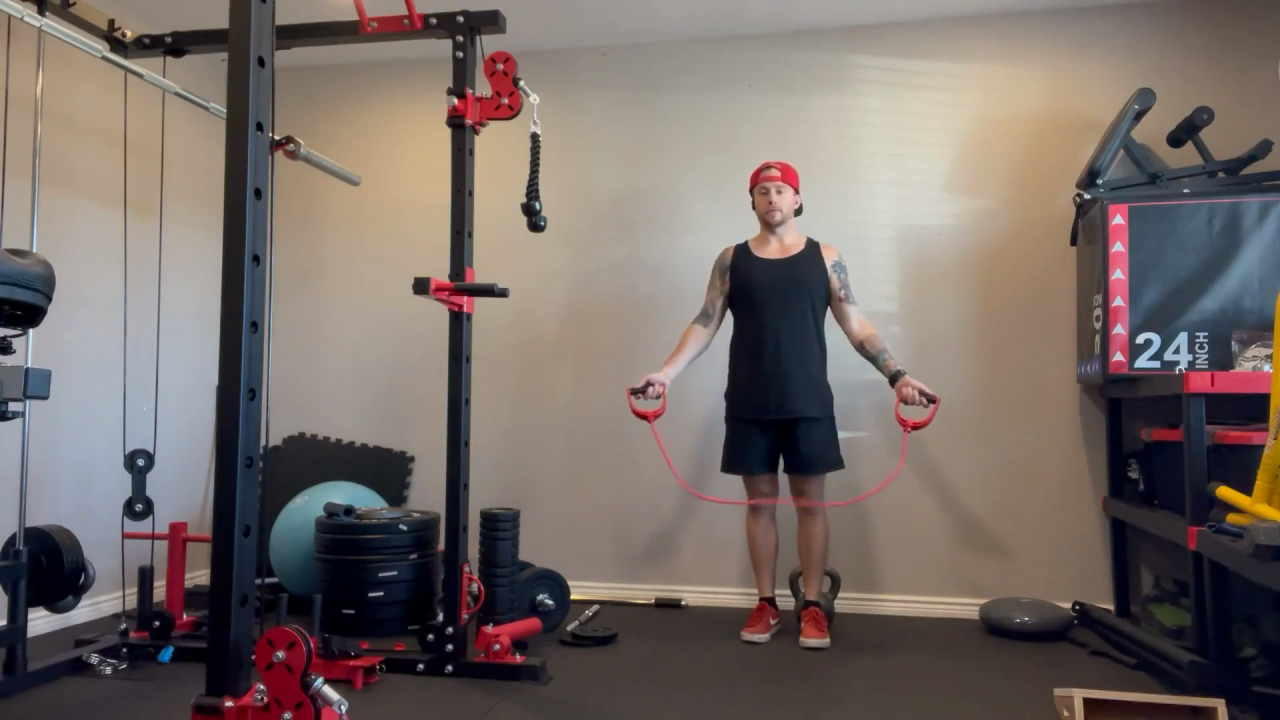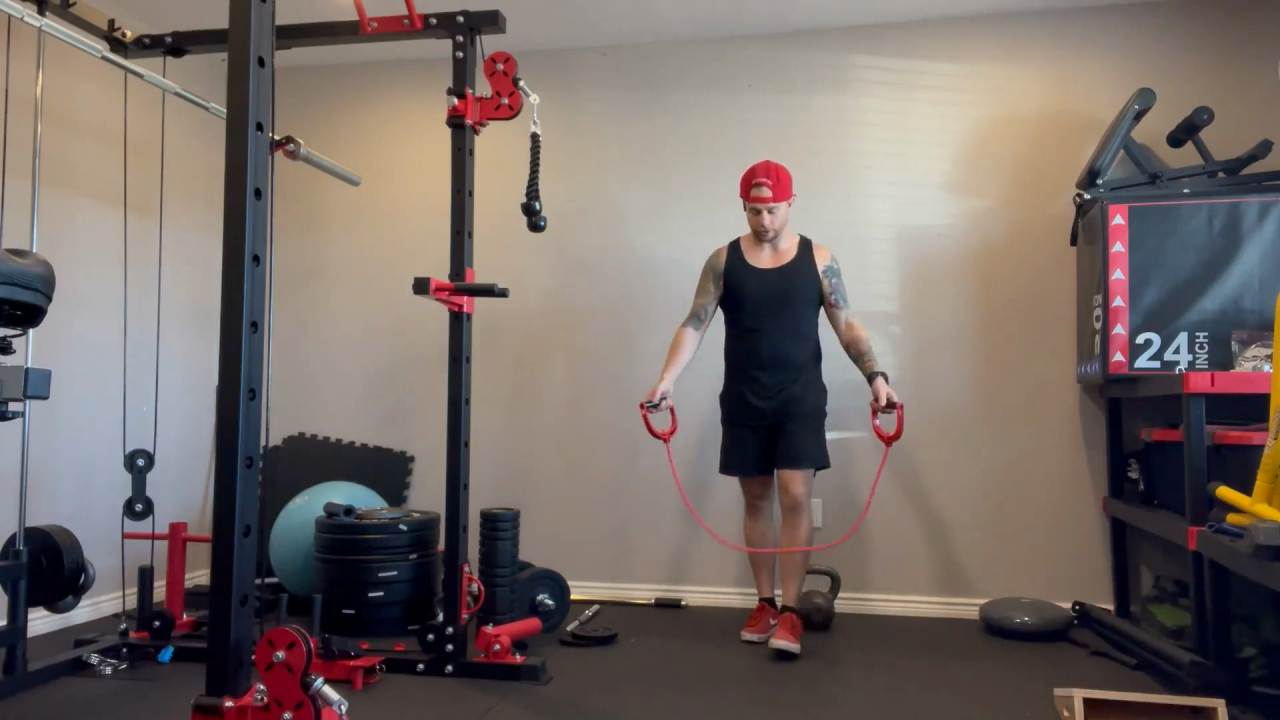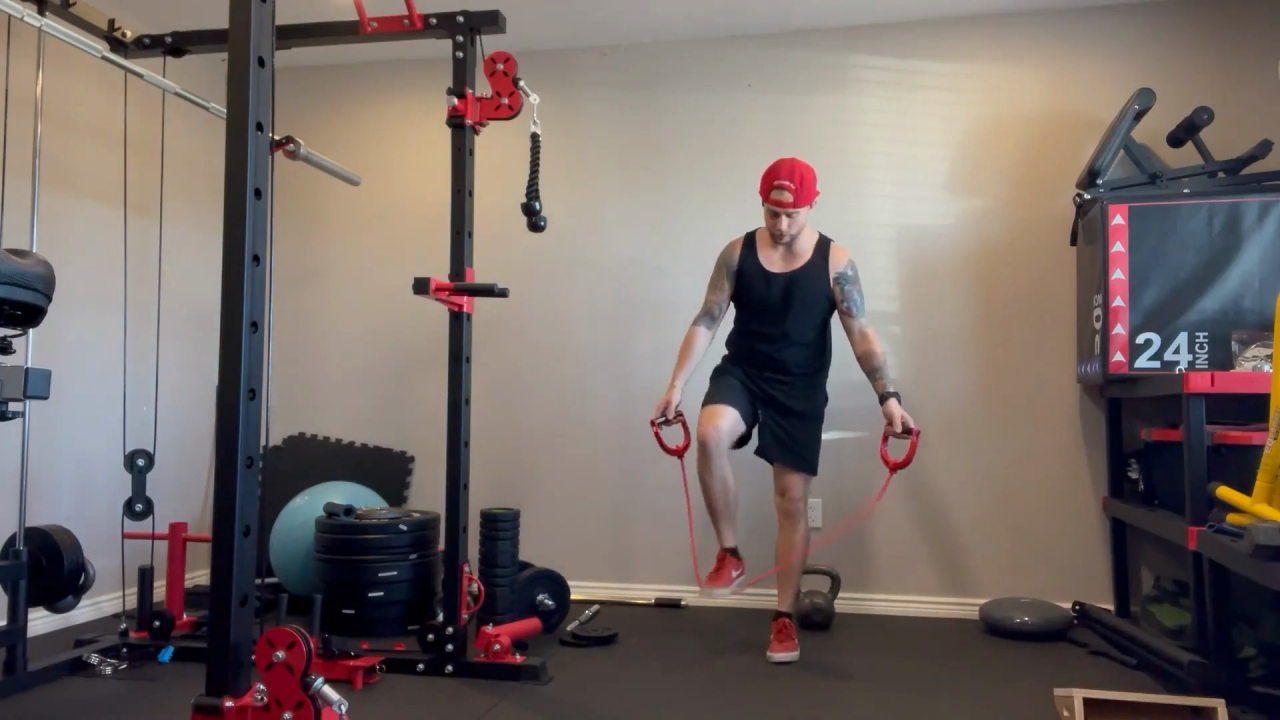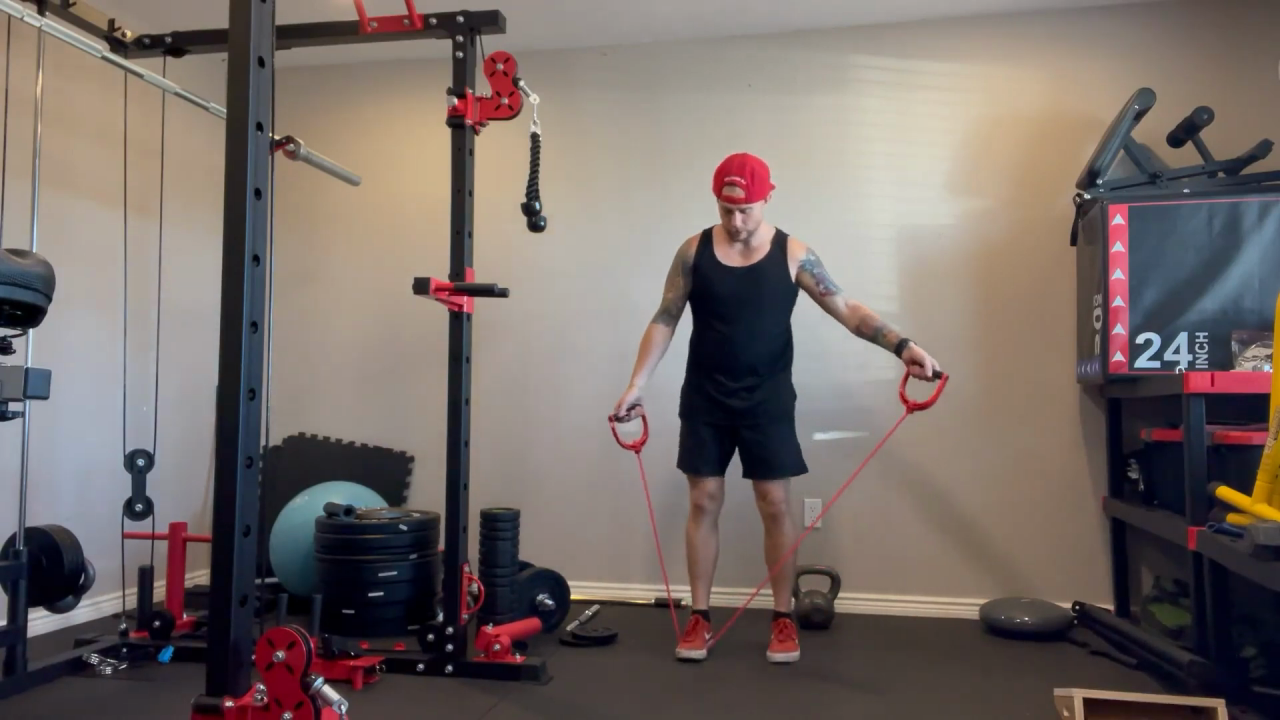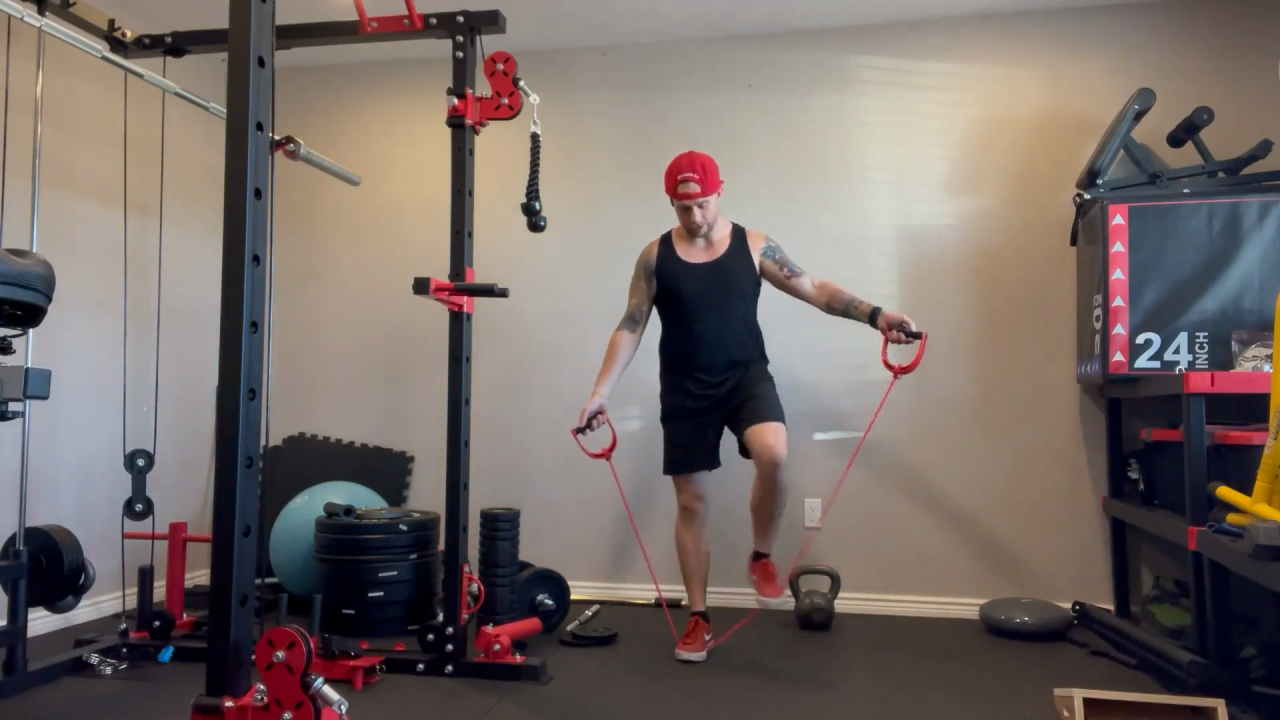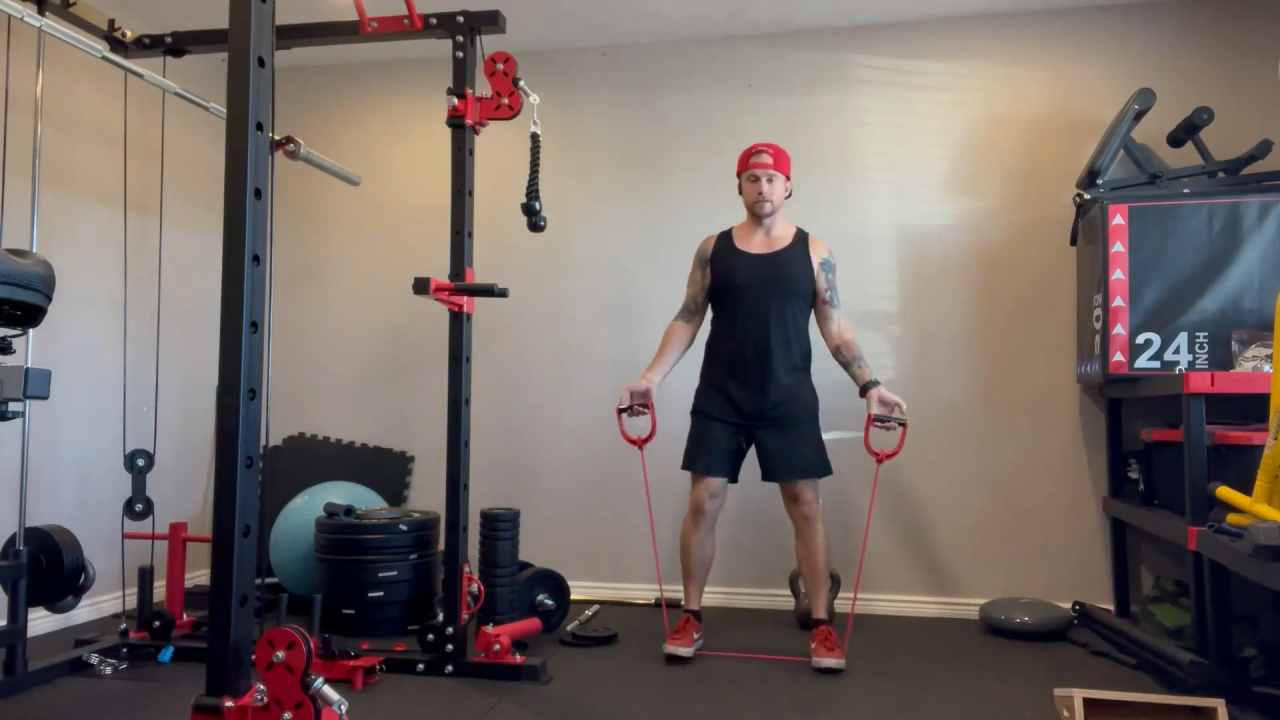
dt=0.7s
person 1, frame 1
left shoulder: (825, 257)
right shoulder: (731, 259)
left elbow: (856, 325)
right elbow: (705, 323)
left wrist: (897, 375)
right wrist: (666, 372)
left hip: (808, 402)
right hip: (749, 404)
left knee: (810, 501)
right knee: (760, 501)
left ankle: (812, 607)
right ankle: (766, 604)
person 1, frame 2
left shoulder: (819, 258)
right shoulder: (723, 260)
left elbow: (846, 325)
right elbow: (695, 325)
left wrist: (876, 377)
right wrist: (666, 378)
left hip: (801, 397)
right hip: (743, 400)
left knee: (794, 497)
right knee: (756, 501)
left ankle: (789, 612)
right ankle: (764, 603)
person 1, frame 3
left shoulder: (835, 261)
right shoulder: (737, 252)
left elbow: (861, 334)
right elbow: (706, 322)
left wrist: (888, 397)
right wrist: (676, 385)
left hip: (800, 390)
right hip: (742, 373)
left knee: (792, 500)
right knee: (709, 432)
left ankle: (784, 618)
right ankle: (728, 551)
person 1, frame 4
left shoulder: (794, 254)
right shoulder: (693, 251)
left elbow: (846, 309)
right elbow: (664, 321)
left wrist: (901, 346)
right wrist: (637, 384)
left hip: (767, 397)
right hip: (705, 397)
left knee: (775, 505)
right knee: (704, 502)
left ankle: (782, 617)
right ankle: (699, 617)
person 1, frame 5
left shoulder: (754, 245)
right shoulder: (655, 256)
left elbow: (812, 288)
right elbow: (630, 327)
left wrist: (875, 315)
right wrist: (600, 393)
left hip: (746, 377)
right hip: (685, 392)
left knee: (773, 454)
right knee: (691, 501)
left ankle: (762, 557)
right ankle: (698, 619)
person 1, frame 6
left shoulder: (813, 251)
right shoulder: (713, 249)
left elbow: (836, 328)
right elbow: (688, 320)
left wrist: (869, 386)
right wrist: (650, 377)
left hip: (789, 401)
right hip: (720, 399)
left knee: (805, 506)
right knee: (702, 503)
left ankle: (821, 626)
right ankle: (690, 617)
